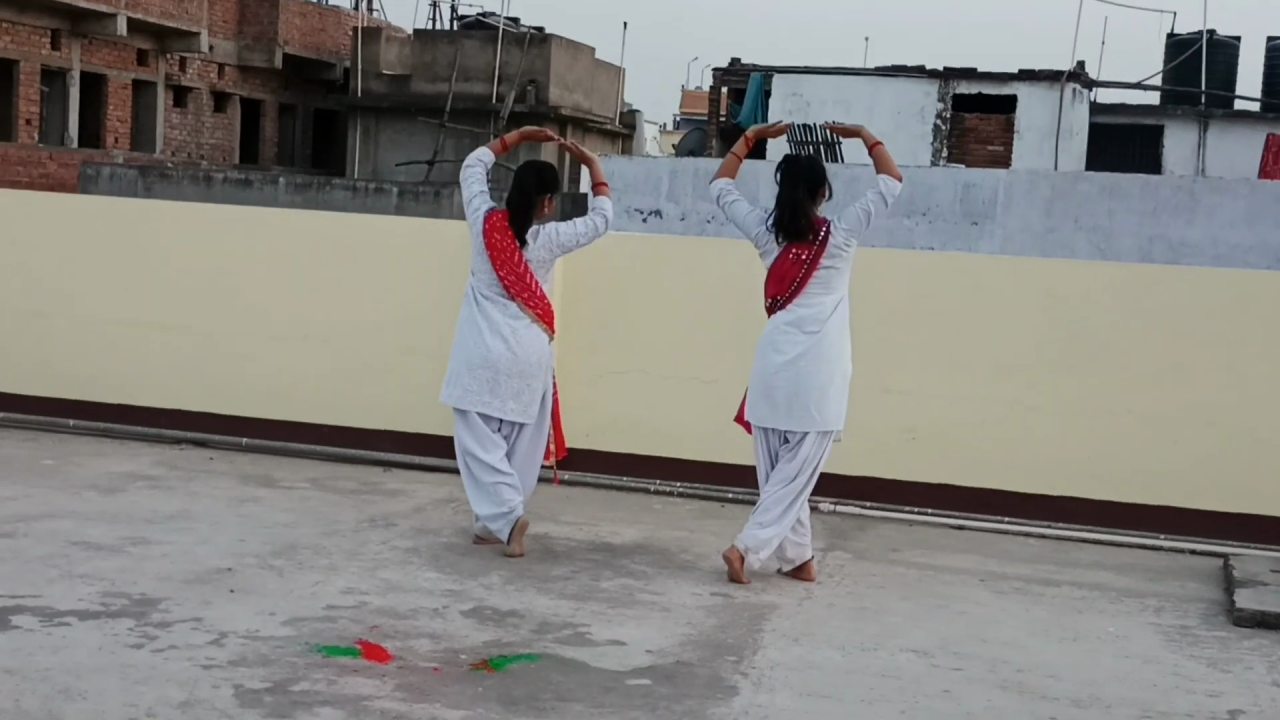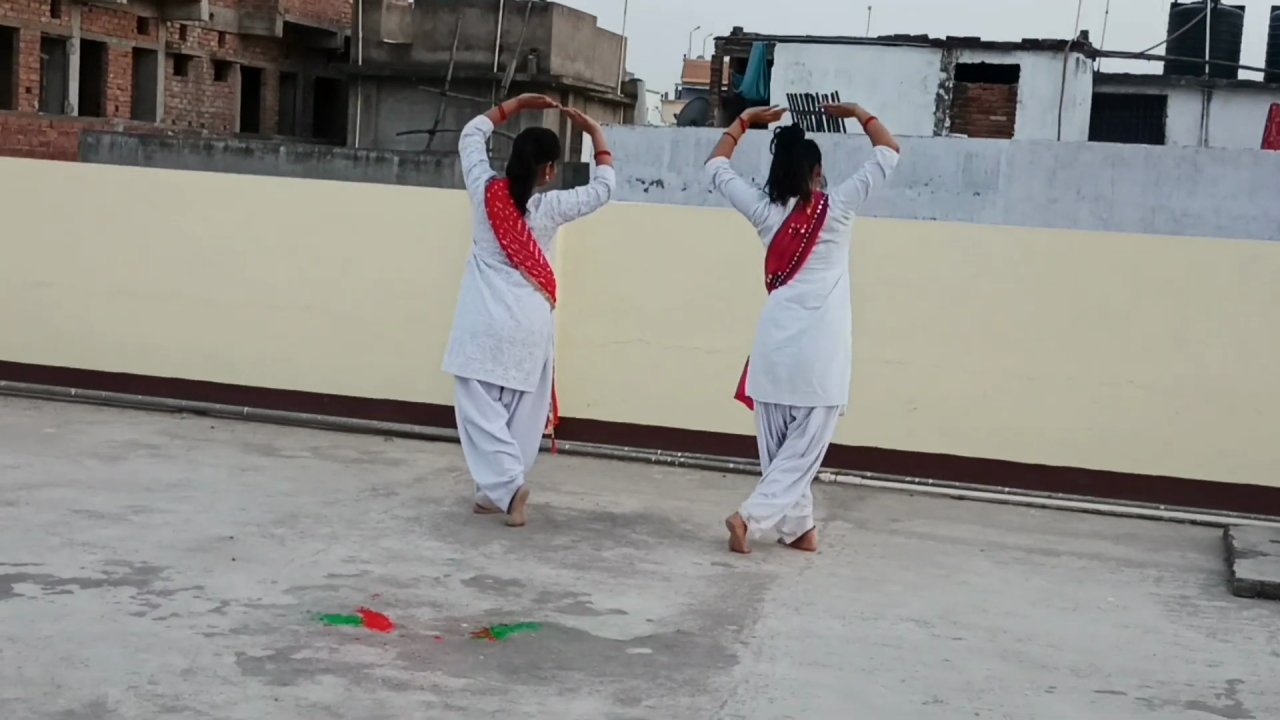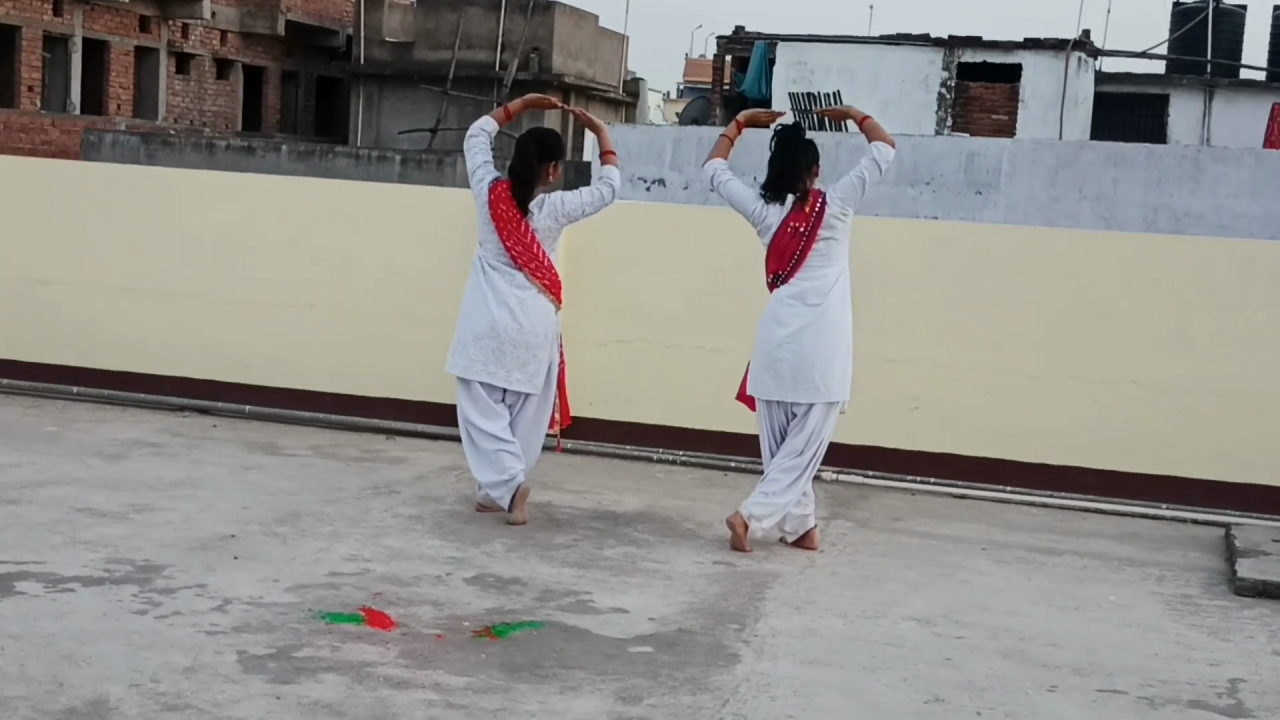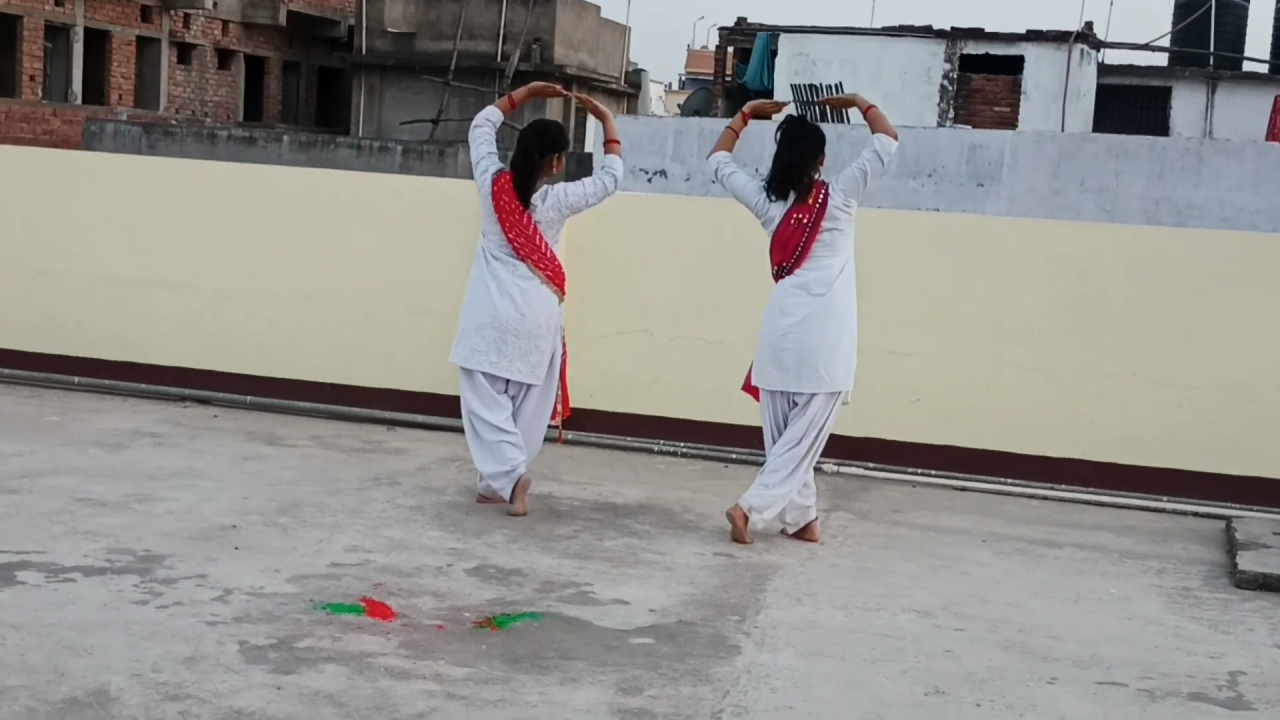
dt=1s
person 1, frame 1
left shoulder: (766, 233)
right shoulder: (840, 235)
left elbow: (721, 186)
right elbow: (891, 182)
left wrist: (750, 136)
right wrist: (865, 136)
left hip: (775, 365)
right hip: (819, 372)
left knee: (777, 471)
right knee: (797, 472)
left ankle: (796, 557)
right ankle: (748, 547)
person 1, frame 2
left shoulder: (764, 210)
right shoulder: (838, 208)
left elbow: (716, 167)
right elbow: (889, 153)
left wrist: (744, 120)
right wrist: (859, 113)
left hip: (777, 341)
right hip: (821, 347)
left knee: (778, 446)
right knee: (805, 447)
left ankle: (798, 527)
right ankle: (752, 516)
person 1, frame 3
left shoulder: (764, 210)
right shoulder: (836, 205)
left elbow: (714, 168)
right elbow: (884, 148)
left wrist: (740, 122)
right wrist: (853, 114)
left hip: (778, 338)
right hip: (822, 344)
left knee: (780, 443)
right knee: (805, 443)
left ankle: (799, 525)
right ankle: (752, 516)
person 1, frame 4
left shoulder: (767, 201)
right shoulder: (840, 197)
left elbow: (719, 160)
right elbow: (887, 140)
left wrist: (746, 113)
right wrist: (859, 102)
left hip: (783, 327)
right hip: (825, 332)
left knee: (784, 432)
right knee: (806, 432)
left ankle: (801, 517)
right ankle: (752, 506)
person 2, frame 1
left shoulder: (484, 222)
right shoulder: (548, 239)
left elbow: (473, 166)
right elbow: (601, 218)
left wrist: (518, 136)
right wrist: (592, 163)
left hip: (482, 353)
right hip: (528, 356)
left knee: (480, 440)
right knee: (521, 446)
left ankle: (506, 516)
right ankle: (493, 522)
person 2, frame 2
left shoulder: (485, 191)
right shoulder: (550, 207)
left elbow: (471, 134)
right elbow: (603, 187)
left wrist: (516, 104)
right wrist: (595, 132)
left hip: (484, 322)
right hip: (529, 324)
left knee: (481, 408)
right knee: (522, 413)
left ankle: (506, 485)
right ankle: (495, 491)
person 2, frame 3
left shoulder: (489, 192)
right shoulder: (555, 208)
left elbow: (476, 135)
right elbow: (608, 187)
left wrist: (521, 105)
right wrist: (600, 132)
left hip: (487, 323)
right hip: (534, 326)
left knee: (482, 408)
right knee: (525, 414)
left ankle: (506, 483)
right ankle: (499, 489)
person 2, frame 4
left shoulder: (492, 183)
right shoulder: (559, 200)
left elbow: (481, 125)
right elbow: (610, 176)
left wrist: (525, 93)
right wrist: (606, 120)
left hip: (491, 312)
right hip: (537, 315)
left knee: (485, 398)
right knee: (528, 405)
left ankle: (506, 475)
right ankle: (501, 480)
